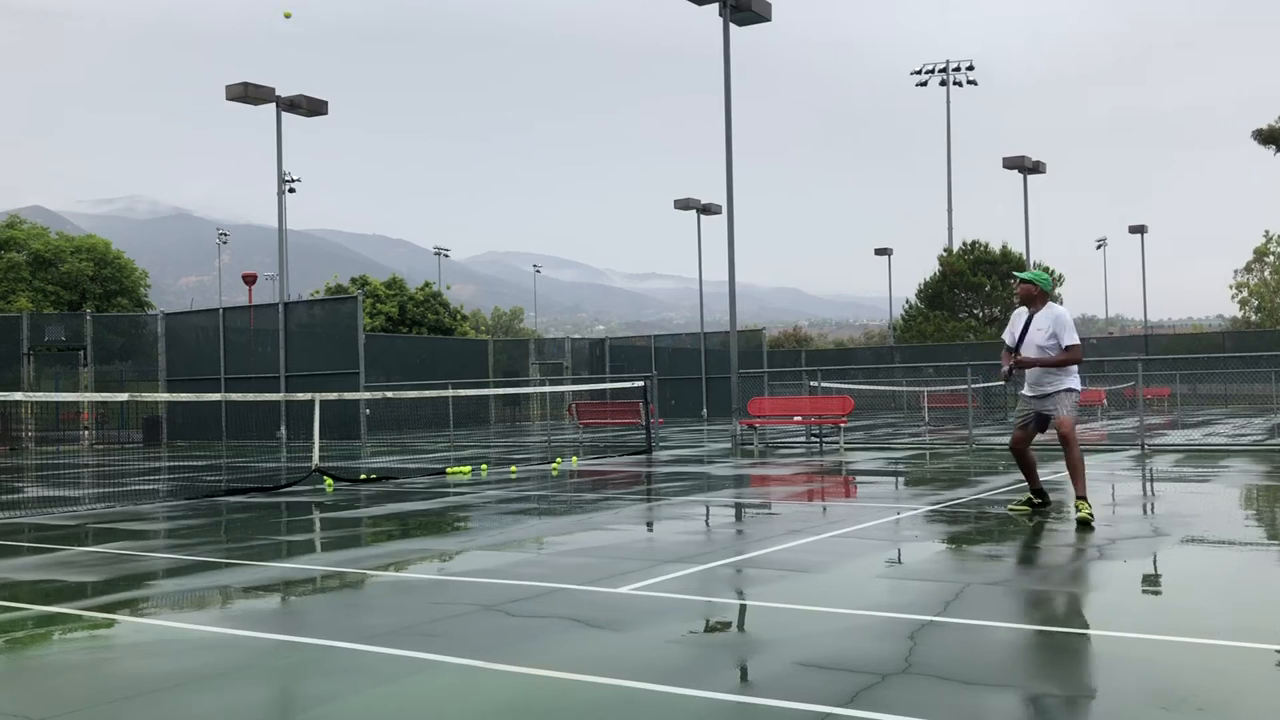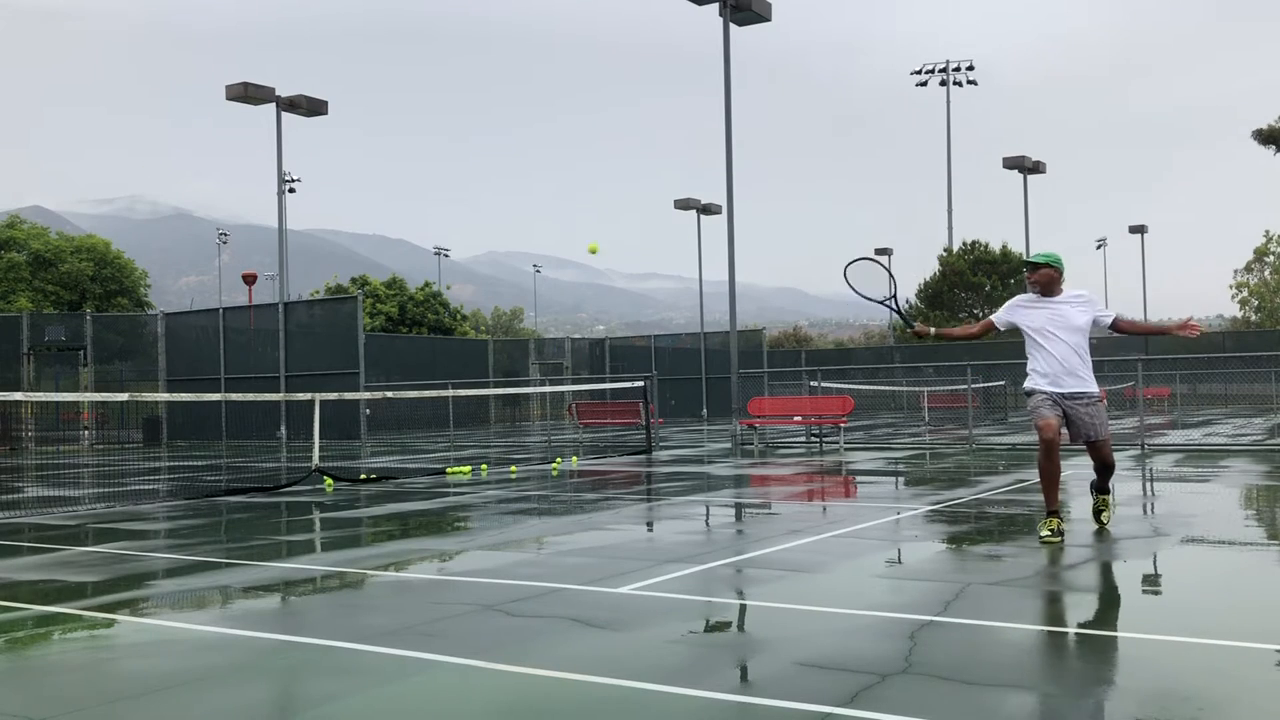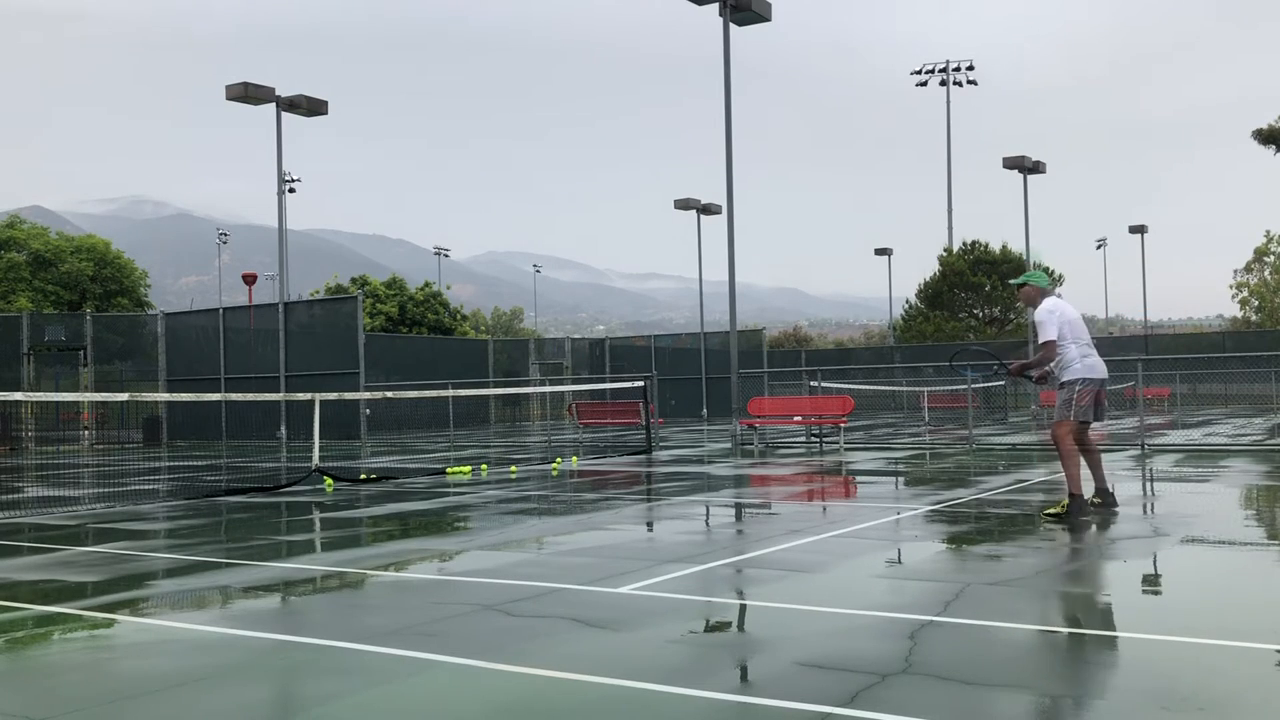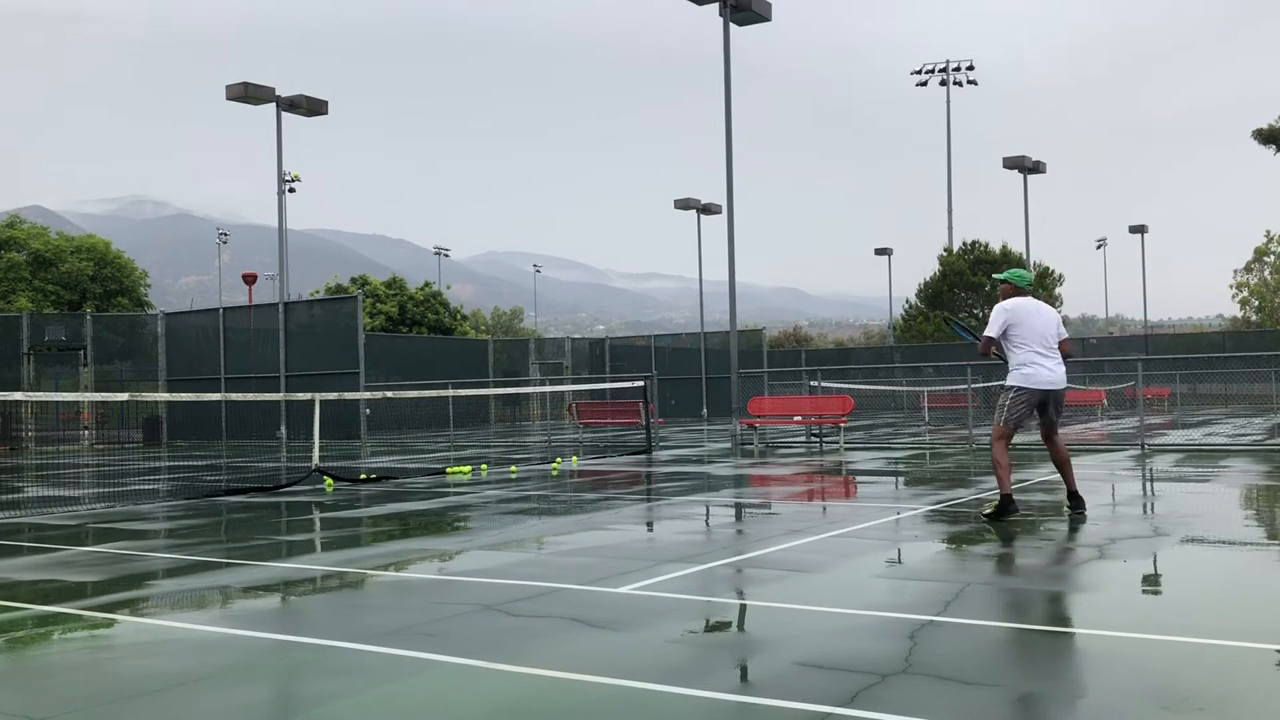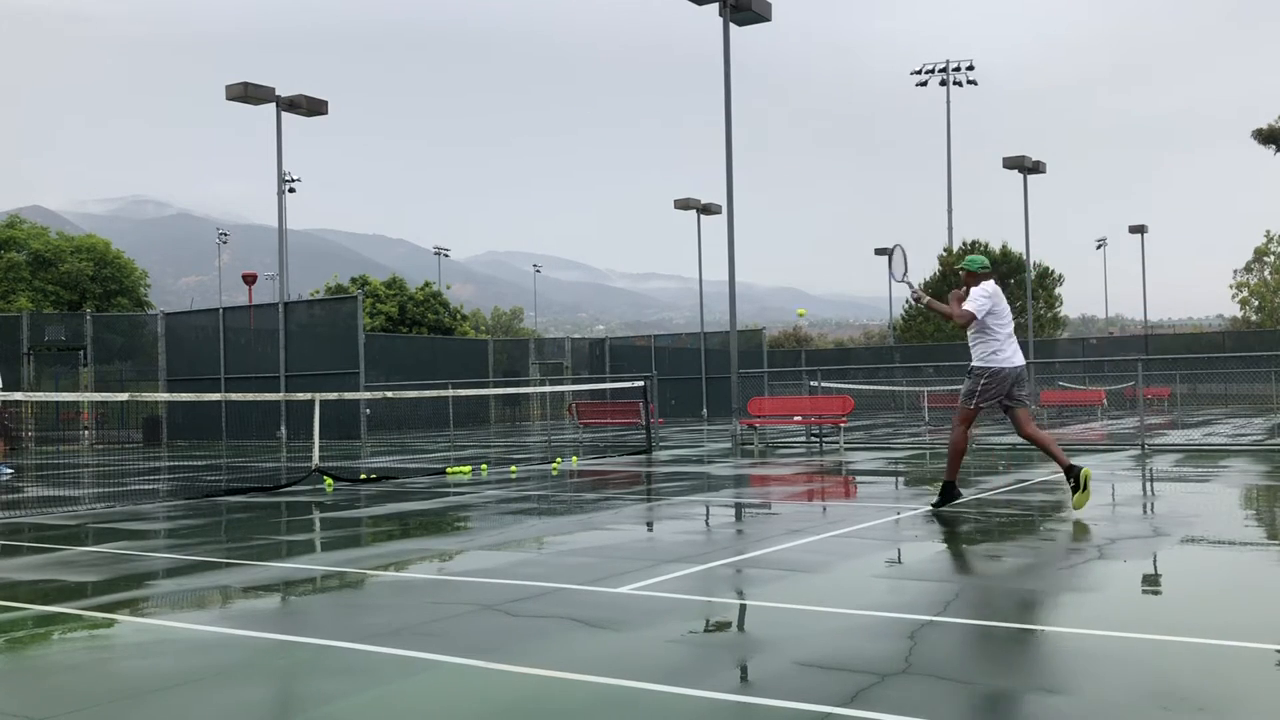
dt=1s
person 1, frame 1
left shoulder: (1059, 314)
right shoulder: (1018, 316)
left elbow: (1074, 356)
right elbow: (1008, 350)
left wrist: (1033, 362)
right wrist: (1008, 366)
left hip: (1063, 387)
right hip: (1032, 392)
left knee: (1066, 433)
right knee: (1017, 444)
left ankle: (1081, 501)
right ankle: (1038, 495)
person 1, frame 2
left shoulder: (1083, 300)
right shoulder: (1019, 305)
left elbow: (1121, 324)
right elbow: (977, 329)
left wrist: (1170, 328)
right wrist: (933, 332)
left hip: (1083, 391)
right hip: (1043, 390)
left knee: (1104, 458)
right knee: (1048, 438)
left ankle: (1101, 490)
right ankle: (1052, 517)
person 1, frame 3
left shoulder: (1044, 309)
right shoulder: (1057, 305)
left elbow: (1048, 352)
left wrist: (1023, 367)
right wrist: (1048, 370)
left hip: (1079, 375)
right hip: (1092, 372)
left knee: (1061, 434)
right knee: (1078, 435)
left ankle: (1076, 501)
right ankle: (1103, 494)
person 1, frame 4
left shoulder: (1004, 308)
right shoulder: (1049, 310)
left elbow: (984, 349)
right elbow: (1065, 351)
left wrist: (991, 348)
left hip: (1024, 383)
right hip: (1056, 382)
left knee: (999, 441)
right knee: (1051, 437)
left ankle: (1006, 501)
right ankle: (1074, 497)
person 1, frame 5
left shoulder: (982, 291)
right shoulder: (989, 289)
left elbow: (962, 321)
right elbow: (964, 307)
left wrist: (928, 301)
right wrist: (942, 302)
left hip: (991, 366)
right hip: (1013, 367)
left knee: (960, 424)
right knee: (1027, 429)
left ankle: (949, 487)
right ankle: (1072, 472)
